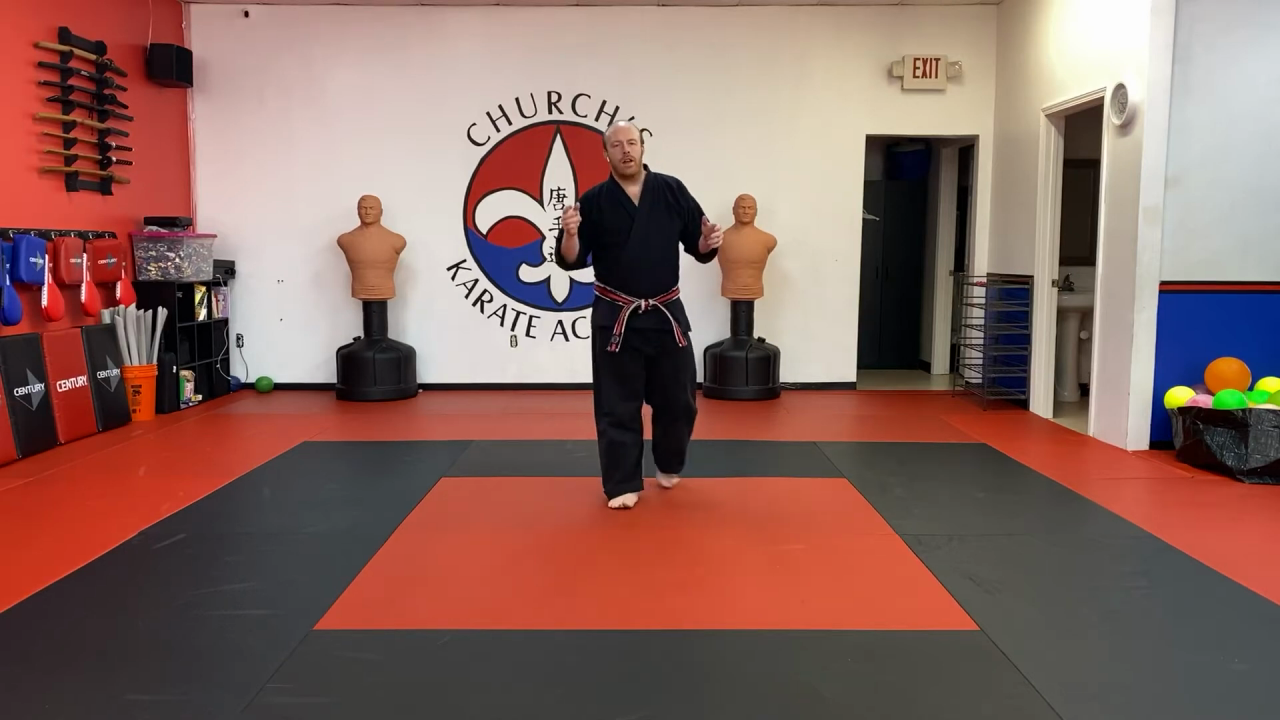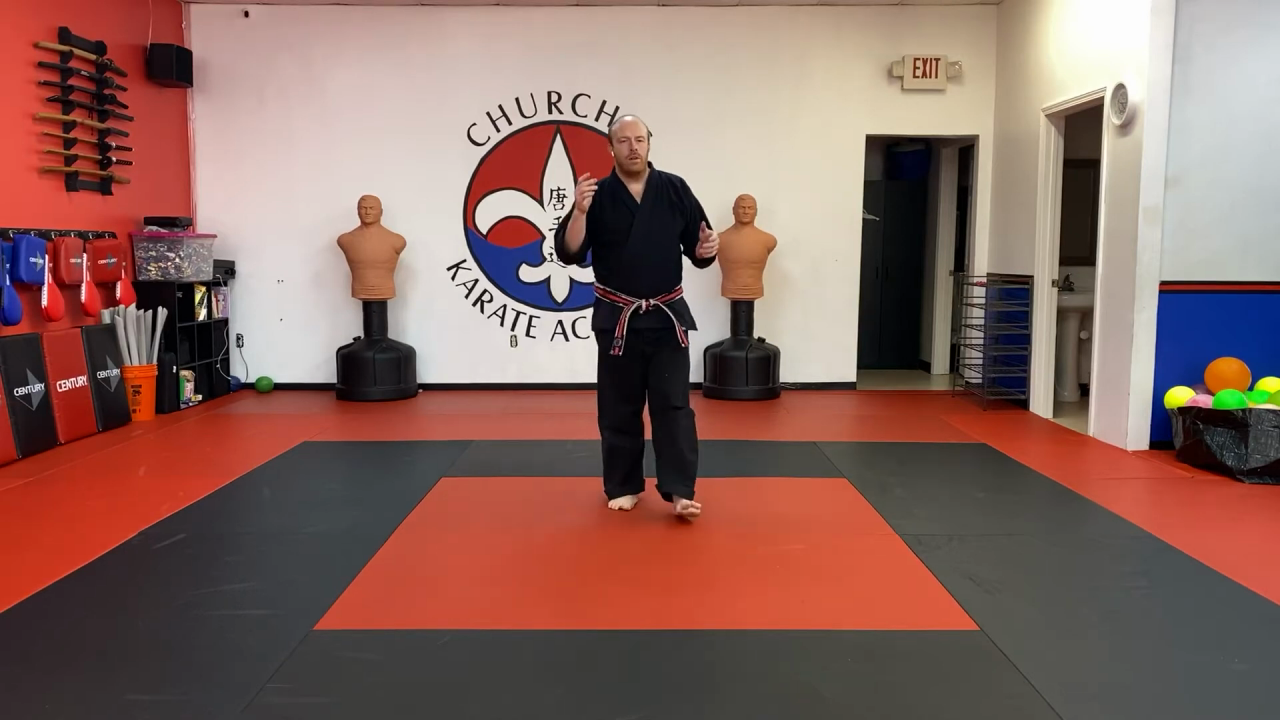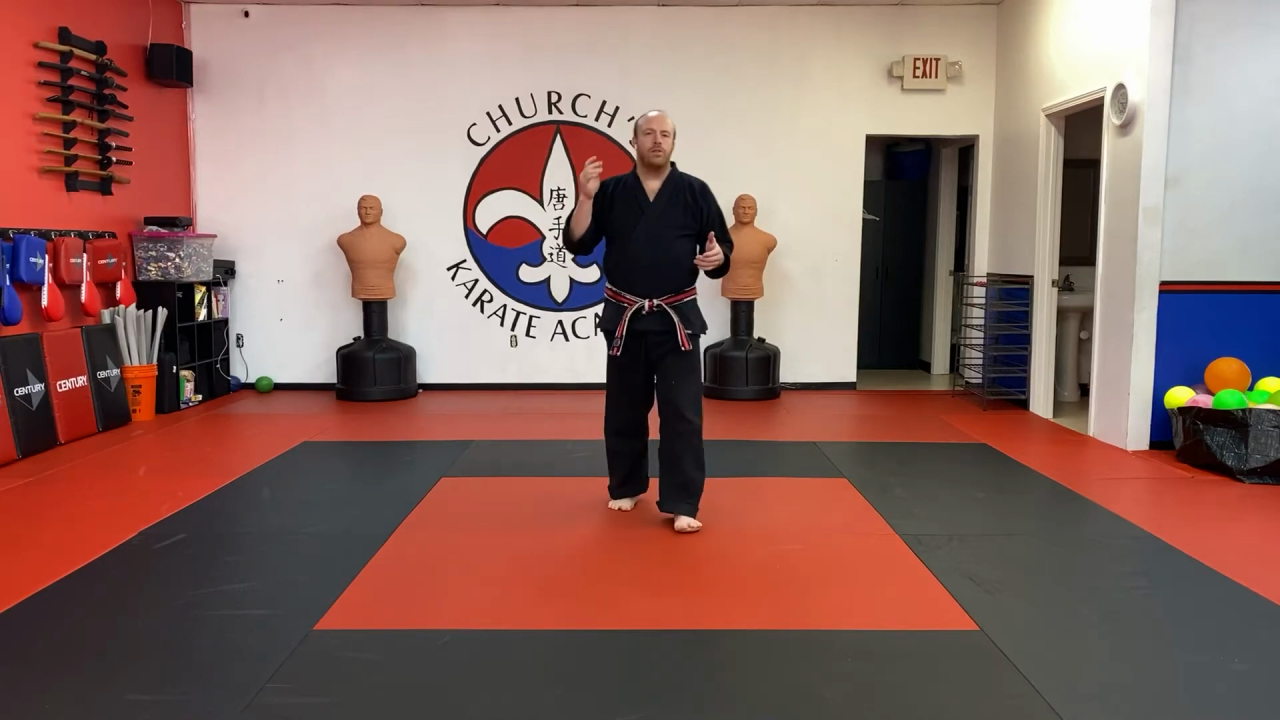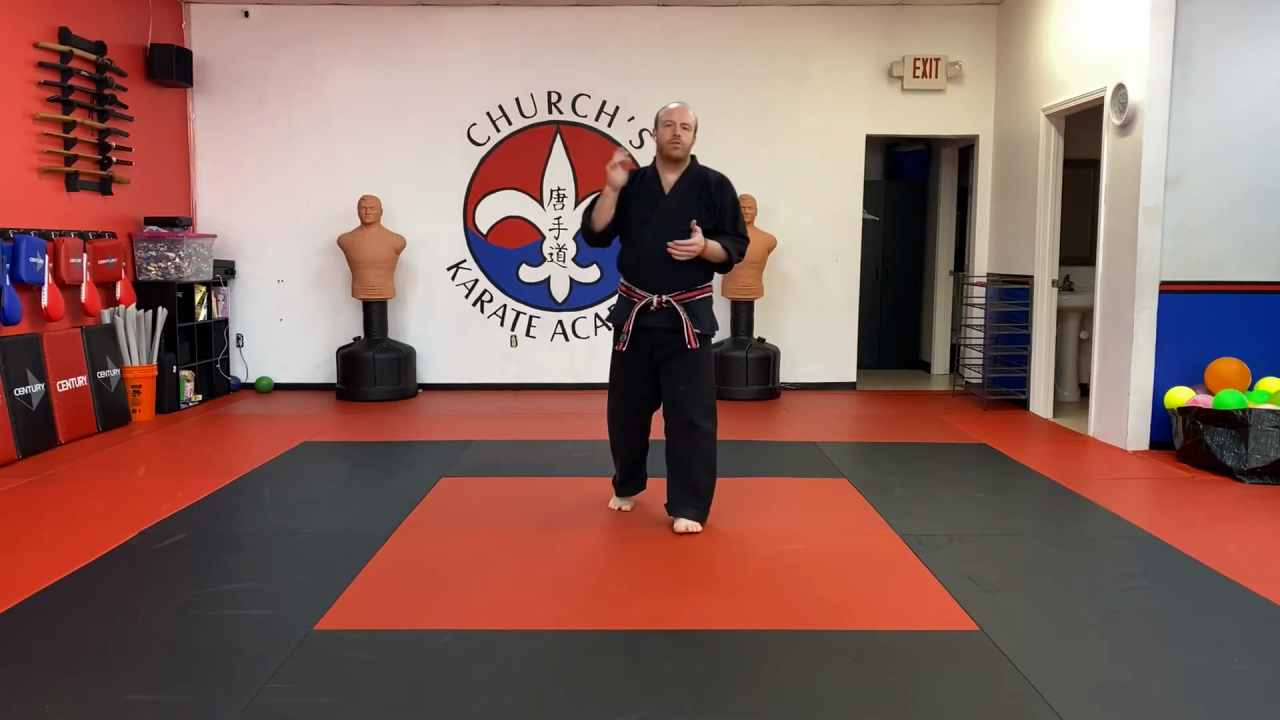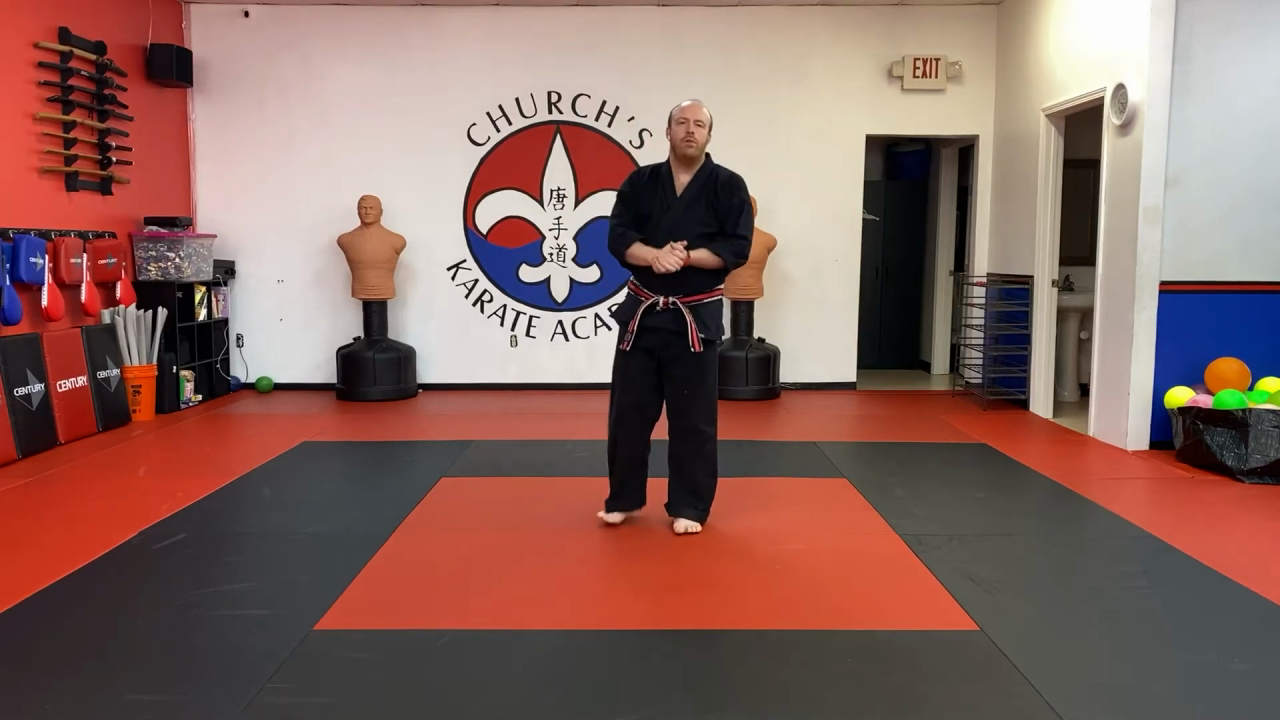
dt=0.3s
person 1, frame 1
left shoulder: (672, 191)
right shoulder: (593, 200)
left elbow: (696, 245)
right elbow: (571, 260)
left wrist: (709, 242)
right wrist: (570, 233)
left hip: (665, 313)
right hip: (615, 315)
left knee: (677, 399)
right knee: (617, 405)
left ankle: (669, 464)
right ankle: (623, 483)
person 1, frame 2
left shoulder: (675, 189)
right shoulder: (597, 195)
left elbow: (695, 248)
right elbow: (570, 254)
left wrist: (707, 248)
right wrist: (580, 212)
left hip: (667, 315)
right hip: (617, 316)
left knee: (672, 404)
right knee: (619, 407)
left ankle: (679, 490)
right ankle: (623, 486)
person 1, frame 3
left shoulder: (695, 192)
right shoulder: (611, 191)
left elbow: (721, 249)
right elbow: (578, 243)
left wrist: (716, 257)
right wrist: (586, 198)
left hip: (677, 317)
right hip: (625, 317)
left knee: (682, 412)
right knee: (624, 409)
left ankle: (682, 503)
right ankle: (626, 486)
person 1, frame 4
left shoulder: (714, 185)
right shoulder: (631, 183)
left elbow: (736, 244)
right elbow: (595, 235)
left wrist: (704, 247)
right wrist: (612, 190)
left hip: (688, 315)
right hip: (635, 312)
left knee: (691, 413)
right knee: (627, 408)
left ankle: (688, 506)
right ankle: (628, 484)
person 1, frame 5
left shoulder: (728, 185)
right shoulder: (640, 182)
left elbow: (736, 248)
right elbow: (619, 238)
left wrist: (686, 257)
right wrist: (656, 256)
left hip: (696, 315)
right hip: (642, 312)
left knee: (693, 417)
right knee: (629, 410)
left ankle: (689, 507)
right ankle: (623, 498)
